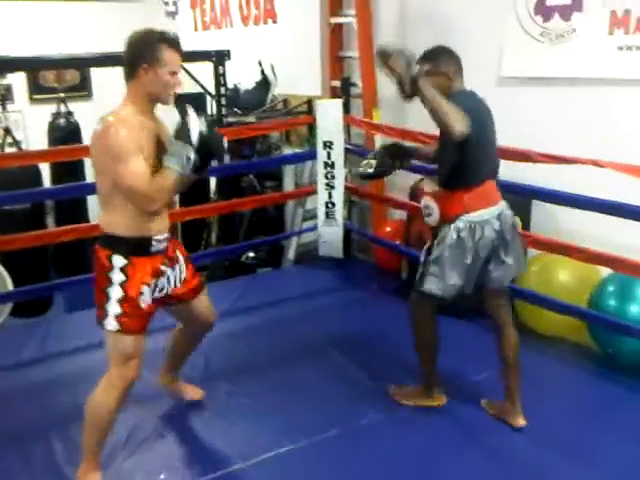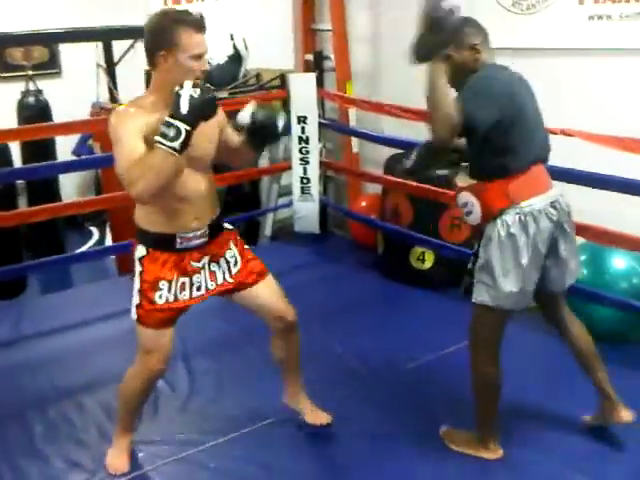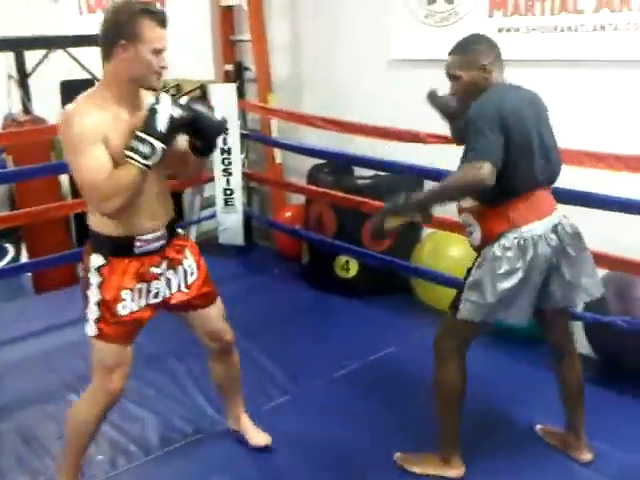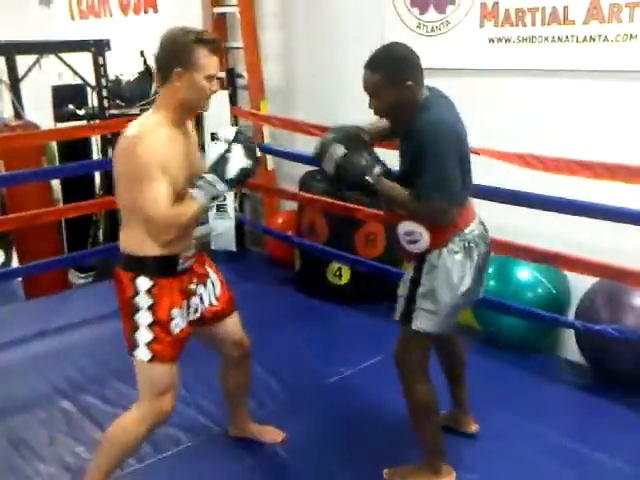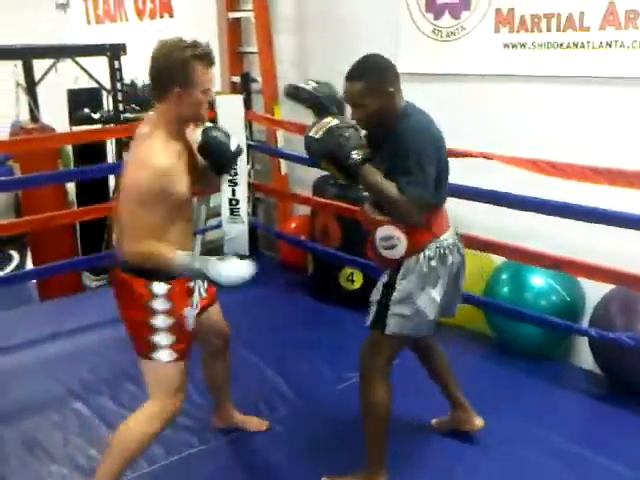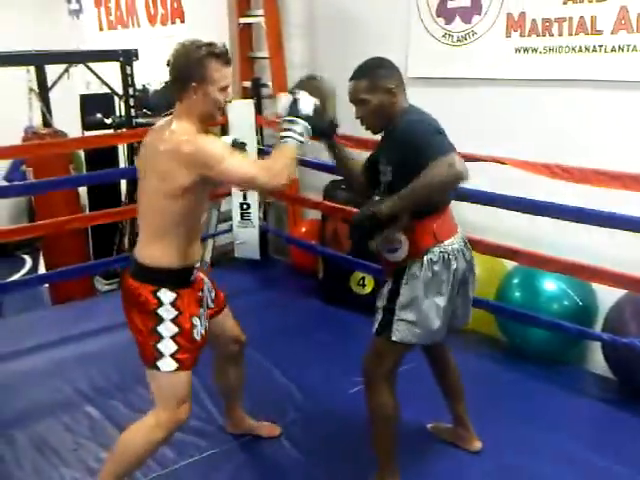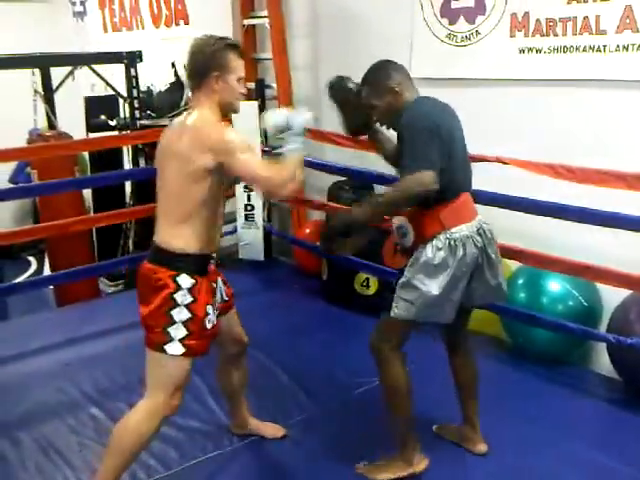
dt=0.7s
person 1, frame 1
left shoulder: (155, 120)
right shoulder: (118, 129)
left elbow: (171, 182)
right elbow: (151, 199)
left wrist: (200, 153)
right wrist: (183, 150)
left hip: (164, 248)
right hip: (126, 259)
left knee: (202, 318)
right knee: (124, 370)
left ankle: (170, 377)
person 1, frame 2
left shoulder: (207, 107)
right shoulder: (127, 120)
left elbow: (238, 155)
right elbow: (143, 188)
left wrist: (256, 132)
right wrist: (178, 125)
left hip: (216, 241)
right hip: (163, 254)
left knee: (283, 316)
right knee: (153, 362)
left ankle: (295, 395)
right ankle: (123, 435)
person 1, frame 3
left shoulder: (159, 104)
right shoulder: (83, 115)
left elbow: (193, 172)
right elbow: (108, 202)
left wrist: (205, 137)
right wrist: (149, 139)
left hip: (170, 247)
right hip: (117, 260)
left knee: (221, 337)
right knee: (109, 383)
left ankle: (237, 416)
person 1, frame 4
left shoulder: (184, 128)
right shoulder: (144, 140)
right elbow: (164, 229)
left wrist: (222, 169)
right wrist: (218, 181)
left hip: (189, 268)
right hip: (150, 281)
left knee: (237, 346)
right knee: (157, 404)
left ankle: (241, 422)
person 1, frame 5
left shoulder: (174, 128)
right shoulder: (154, 163)
left elbow: (206, 173)
right elbow: (140, 248)
left wrist: (215, 151)
right wrist: (205, 268)
left hip: (175, 273)
right hip: (152, 284)
left knee: (218, 337)
right knee: (165, 403)
left ankle: (224, 413)
person 1, frame 6
left shoulder: (164, 131)
right shoulder: (190, 146)
right elbow: (274, 178)
left wrist: (223, 156)
right wrist: (296, 123)
left hip: (185, 276)
right hip: (161, 291)
left knee: (233, 342)
right knee: (171, 413)
left ankle: (236, 418)
person 1, frame 7
left shoulder: (179, 127)
right shoulder: (216, 133)
right elbow: (280, 184)
left wrist: (227, 175)
right wrist: (294, 135)
left hip: (193, 269)
right hip: (176, 277)
left knee: (234, 344)
right knee: (162, 398)
left ankle: (241, 419)
person 2, frame 1
left shoulder: (460, 107)
right shoulder: (473, 103)
left elbow: (458, 132)
left wrist: (420, 82)
right wrist: (408, 154)
left hip: (467, 225)
right hip: (496, 215)
left knee: (423, 306)
right knee: (500, 313)
left ankle: (430, 389)
right ankle: (512, 407)
person 2, frame 2
left shoulder: (482, 83)
right shoulder: (509, 80)
left elbow: (445, 128)
left wrist: (435, 63)
right wrist: (467, 157)
left hip: (516, 220)
right hip: (547, 204)
left knee: (484, 336)
right knee: (556, 308)
left ankle: (484, 439)
person 2, frame 3
left shoulder: (484, 110)
right shoulder: (529, 99)
left elbow: (481, 176)
left wrist: (413, 204)
left hip: (513, 243)
right hip: (552, 228)
left knee: (449, 345)
right knee: (559, 338)
right ankle: (576, 439)
person 2, frame 4
left shoulder: (434, 129)
right shoulder: (428, 100)
left elbow: (442, 212)
right elbow: (389, 125)
left wrist: (373, 179)
right wrist: (359, 135)
left hip: (445, 251)
right hip: (459, 243)
left knee: (410, 358)
right knee: (439, 330)
right ankle: (462, 414)
person 2, frame 5
left shoulder: (415, 133)
right shoulder: (395, 121)
left elbow: (413, 212)
right elbow: (377, 156)
left wrist: (355, 162)
right wrist: (339, 137)
left hip: (420, 260)
right hip: (429, 252)
left knee: (375, 362)
right knee: (417, 336)
right ankle: (464, 414)
person 2, frame 6
left shoulder: (413, 127)
right shoulder: (396, 133)
left elbow: (452, 170)
right elbow: (365, 184)
left wrist: (384, 210)
right wrist: (330, 139)
left hip: (425, 262)
right hip: (441, 254)
left knee: (377, 370)
right knee: (433, 343)
right ankle: (463, 430)
person 2, frame 7
left shoulder: (417, 120)
right shoulder: (435, 110)
left elbow: (423, 181)
left wrist: (360, 215)
right wrist: (368, 128)
left hip: (443, 246)
right hip: (470, 235)
left knee: (385, 344)
right knee: (455, 335)
right ankle: (472, 431)
